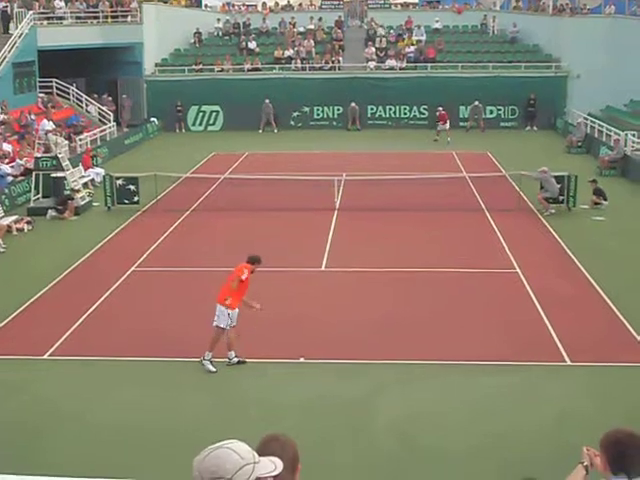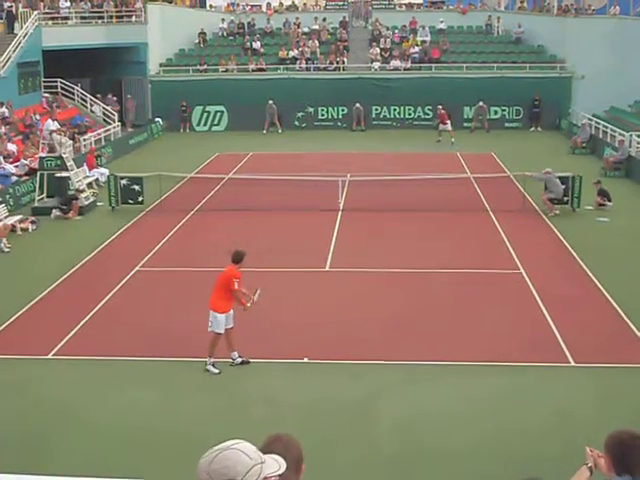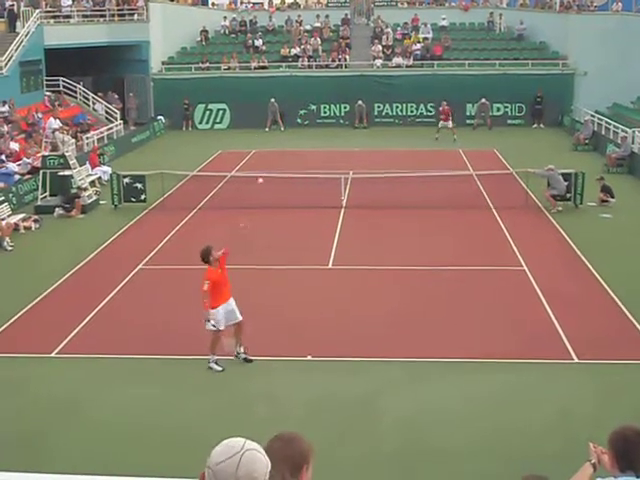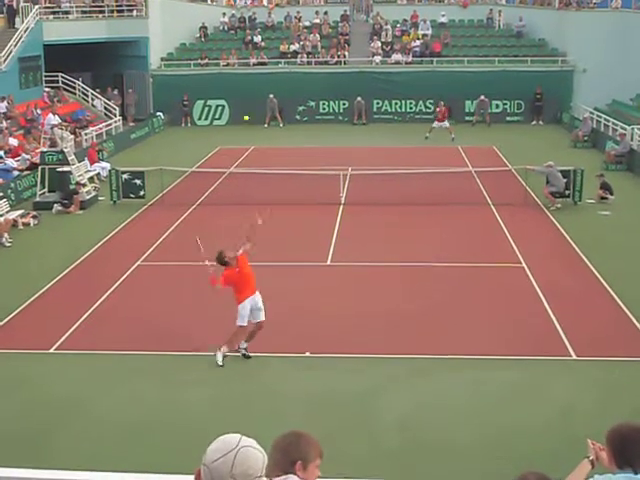
dt=0.7s
person 1, frame 1
left shoulder: (244, 270)
right shoulder: (245, 268)
left elbow: (238, 295)
right elbow: (234, 283)
left wrist: (251, 304)
right wrist: (228, 299)
left hip: (232, 305)
right hip: (226, 304)
left knee: (231, 329)
right knee: (220, 330)
left ankle: (231, 357)
right ankle: (206, 359)
person 1, frame 2
left shoulder: (232, 271)
right shoulder: (234, 273)
left elbow: (238, 289)
right elbow: (235, 293)
left wrist: (249, 296)
right wrist: (245, 303)
left hip: (227, 307)
right hip: (219, 308)
left knee: (229, 330)
right knee: (217, 334)
left ankle: (235, 357)
right ankle: (209, 362)
person 1, frame 3
left shoulder: (221, 260)
right shoulder: (209, 275)
left elbow: (227, 249)
right elbow: (205, 294)
right wrist: (207, 312)
left hip: (228, 301)
right hip: (217, 306)
left knee: (239, 323)
right knee: (217, 332)
left ankle: (239, 352)
right ankle: (212, 361)
person 1, frame 4
left shoulder: (240, 259)
right shoulder: (226, 274)
left elbow: (249, 243)
right elbow: (215, 286)
left wrist: (254, 226)
right wrist: (212, 277)
left hip: (255, 297)
right hip: (244, 301)
left knee: (259, 325)
right knee: (241, 328)
left ankle: (242, 345)
right ankle: (222, 351)
